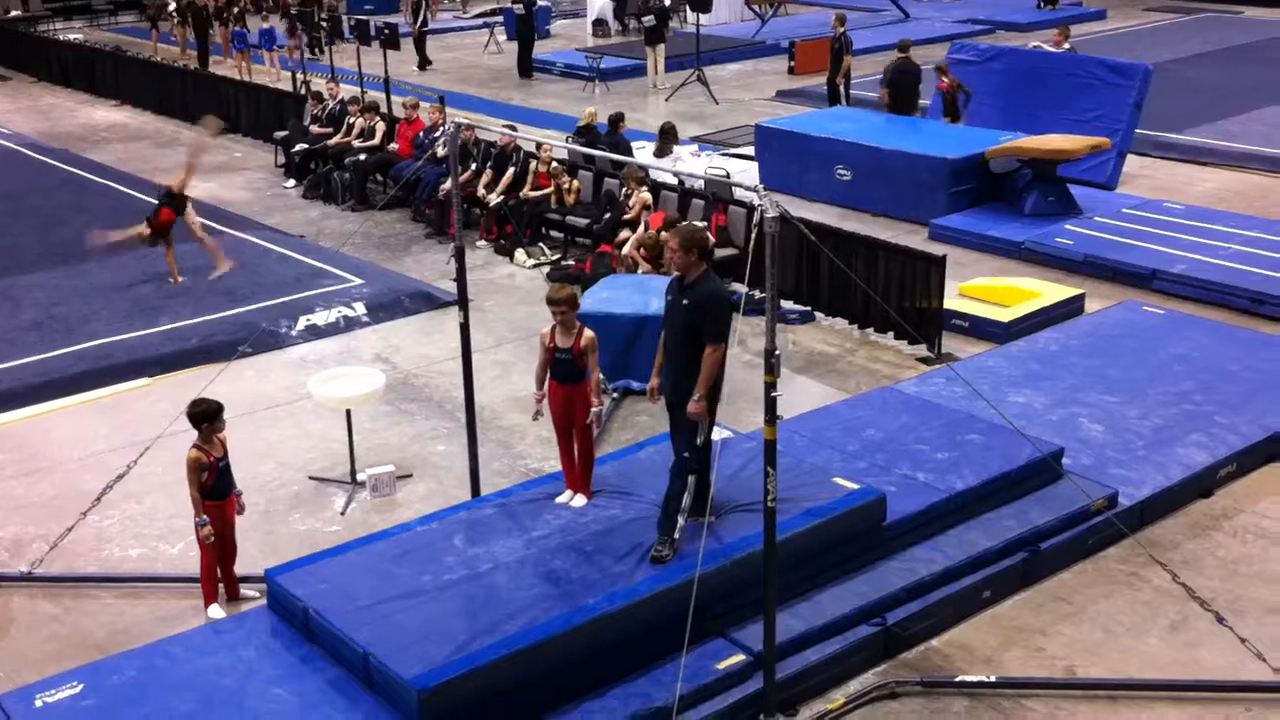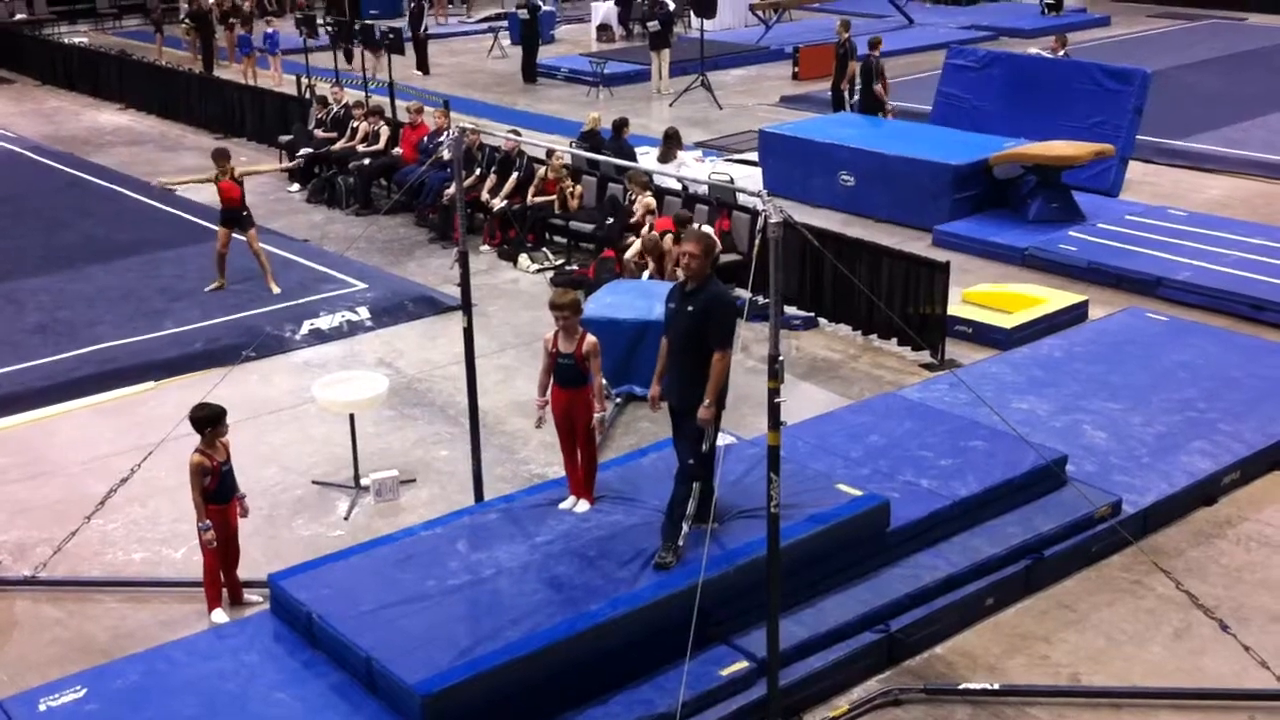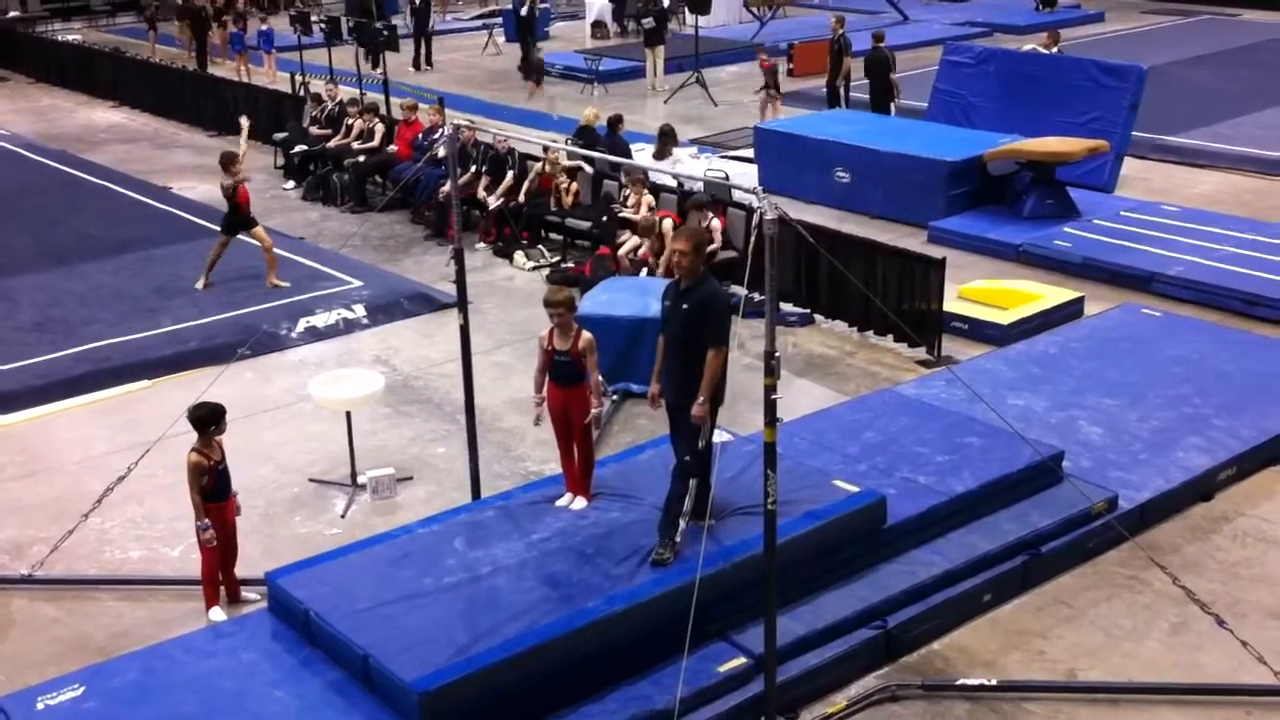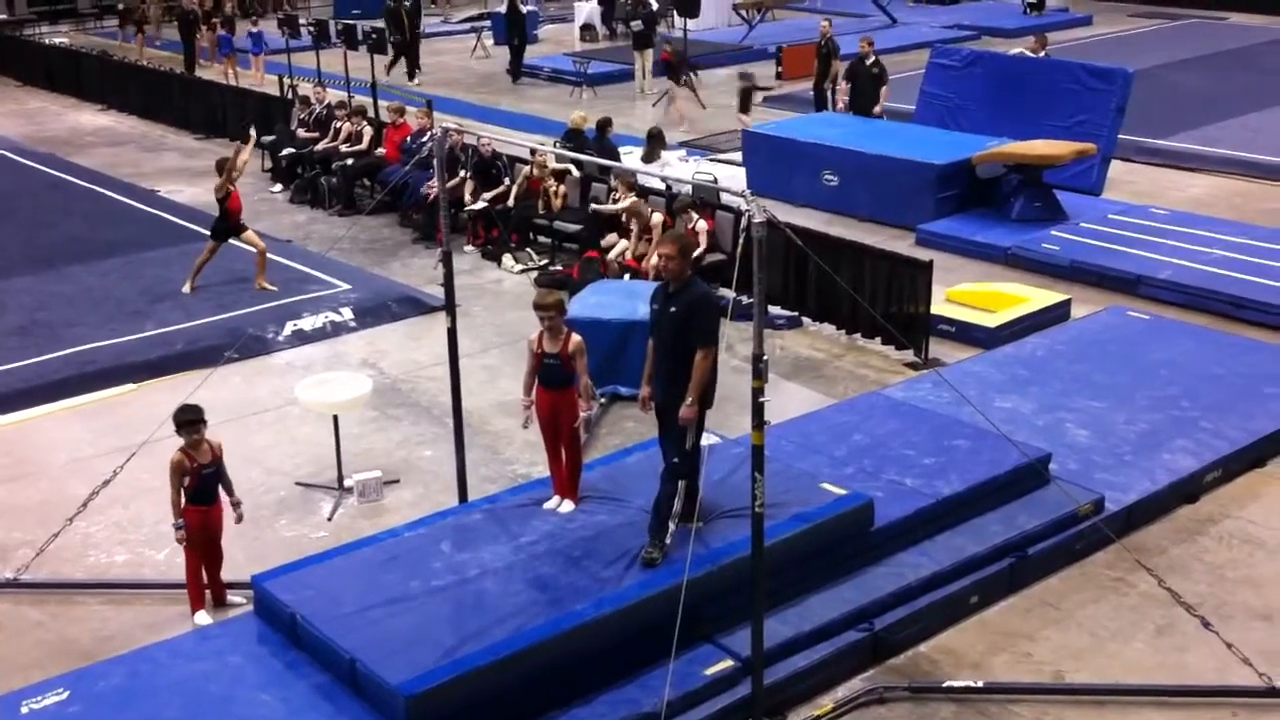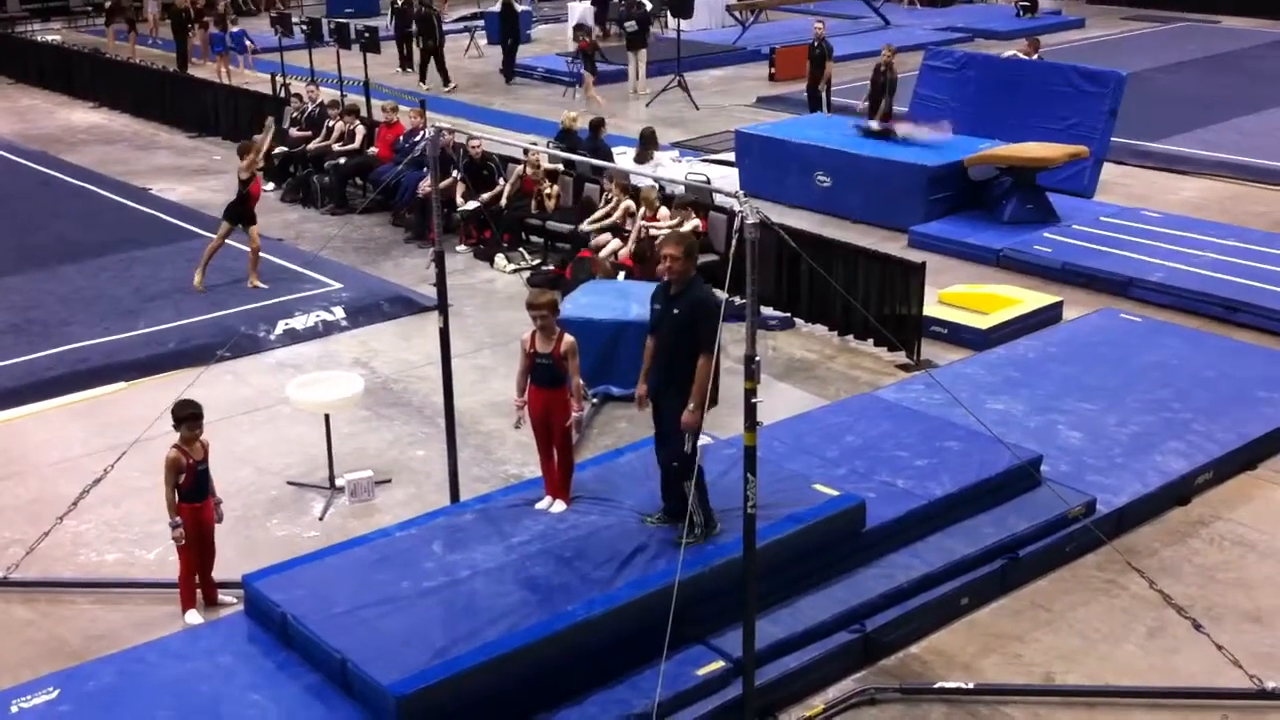
dt=1s
person 1, frame 1
left shoulder: (713, 294)
right shoulder: (675, 285)
left elbow: (715, 349)
left wrist: (700, 396)
right wrist: (657, 373)
left hip: (695, 392)
right hip: (674, 386)
left knee: (685, 461)
right knee: (692, 452)
left ankle: (668, 533)
right ankle: (699, 506)
person 1, frame 2
left shoulder: (719, 299)
right shoulder: (676, 292)
left elbow: (722, 354)
left wrist: (710, 402)
right wrist: (657, 381)
left hip: (701, 398)
right hip: (678, 392)
left knee: (690, 467)
right knee: (693, 459)
left ankle: (672, 539)
right ankle: (702, 512)
person 1, frame 3
left shoulder: (713, 296)
right shoulder: (671, 290)
left elbow: (717, 351)
left wrist: (704, 400)
right wrist: (656, 380)
left hip: (698, 395)
right hip: (674, 390)
left knee: (687, 464)
right knee: (691, 456)
left ankle: (669, 536)
right ankle: (699, 509)
person 1, frame 4
left shoulder: (702, 298)
right shoulder: (659, 293)
left elbow: (705, 353)
left wrist: (692, 401)
right wrist: (646, 383)
left hip: (688, 396)
right hip: (664, 391)
left knee: (677, 465)
right knee: (675, 457)
left ankle: (658, 537)
right ankle: (687, 510)
person 1, frame 5
left shoulder: (704, 300)
right shoulder: (660, 292)
left elbow: (707, 357)
left wrist: (695, 405)
right wrist: (643, 381)
left hip: (687, 395)
right hip: (662, 390)
left knee: (682, 460)
right knee: (665, 454)
left ankle: (703, 522)
right ankle: (673, 509)
person 2, frame 1
left shoulder: (587, 337)
right shoulder: (546, 335)
left elbow: (594, 372)
right elbow: (542, 368)
left wrist: (596, 404)
right wrist: (538, 398)
left hip: (580, 392)
right hip: (557, 392)
left knee: (584, 442)
right knee: (564, 442)
left ankle: (583, 489)
right ankle: (571, 486)
person 2, frame 2
left shoulder: (589, 343)
right shoulder: (550, 340)
left elbow: (597, 378)
right elbow: (545, 373)
left wrist: (599, 410)
right wrist: (540, 405)
left hip: (582, 398)
right hip: (560, 398)
left knee: (586, 448)
right knee: (567, 447)
left ankle: (587, 495)
right ankle: (574, 492)
person 2, frame 3
left shoulder: (585, 339)
right shoulder: (545, 338)
left elbow: (593, 374)
right elbow: (540, 371)
left wrist: (596, 406)
right wrist: (538, 402)
left hip: (579, 395)
right hip: (556, 395)
left knee: (583, 445)
right knee: (564, 445)
left ankle: (583, 492)
right ankle: (571, 489)
person 2, frame 4
left shoulder: (575, 342)
right shoulder: (534, 341)
left elbow: (583, 377)
right elbow: (530, 373)
left wrist: (585, 408)
right wrist: (527, 404)
left hip: (567, 398)
right hip: (544, 398)
left knee: (571, 448)
right knee: (551, 448)
left ankle: (571, 495)
right ankle: (558, 492)
person 2, frame 5
left shoulder: (567, 342)
right shoulder: (527, 340)
left elbow: (574, 378)
right elbow: (523, 374)
left wrist: (577, 409)
right wrist: (520, 405)
left hip: (559, 398)
right hip: (537, 398)
left knee: (563, 449)
right knee: (544, 448)
left ankle: (563, 495)
right ankle: (550, 493)
person 3, frame 1
left shoulder: (221, 440)
right shoulder: (196, 456)
right elbow: (194, 491)
left wrist: (237, 495)
right wrist: (202, 522)
left hip: (227, 503)
right hip: (210, 509)
left knee: (229, 551)
right knee: (211, 557)
left ankle: (233, 591)
right ankle: (211, 602)
person 3, frame 2
left shoulder: (224, 444)
right shoulder: (198, 460)
right elbow: (197, 495)
left wrist: (240, 498)
right wrist: (204, 526)
left hip: (229, 507)
right hip: (212, 513)
left knee: (232, 555)
right knee: (214, 561)
left ankle: (236, 595)
right ankle: (215, 606)
person 3, frame 3
left shoulder: (218, 443)
right shoulder: (196, 459)
right elbow: (194, 494)
left wrist: (233, 496)
right wrist: (203, 525)
left hip: (226, 506)
right hip: (210, 512)
left knee: (230, 553)
right knee: (212, 559)
left ankle: (234, 592)
right ankle: (212, 604)
person 3, frame 4
left shoulder: (215, 447)
right shoulder: (179, 460)
left elbow: (223, 476)
right elbow: (175, 493)
left wrist: (235, 502)
right wrist: (178, 525)
left hip: (214, 509)
right hip: (193, 514)
left knee: (215, 556)
right knee: (195, 561)
left ankle: (220, 596)
right ankle: (198, 608)
person 3, frame 5
left shoulder: (204, 444)
right shoulder: (174, 456)
right elbow: (169, 491)
left wrist: (216, 503)
right wrist: (175, 523)
left hip: (205, 507)
right hip: (187, 512)
left knee: (208, 554)
right knee: (189, 561)
left ankle: (210, 595)
right ankle: (188, 607)
